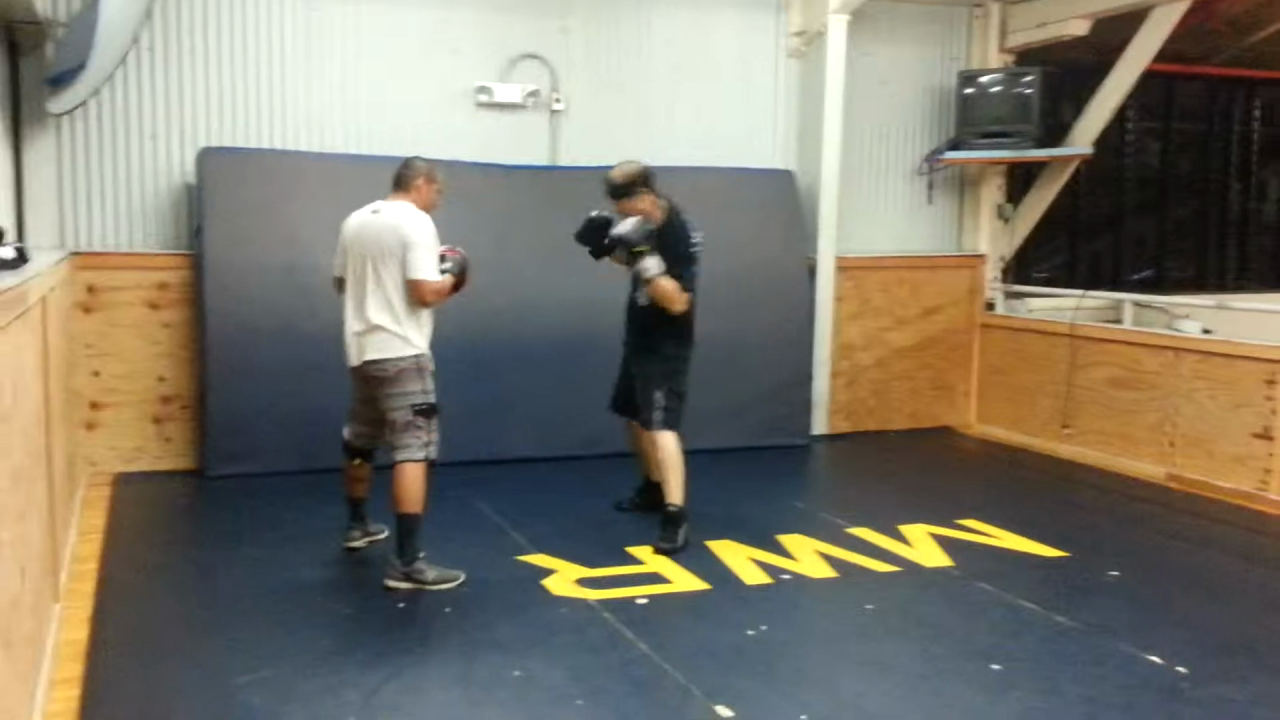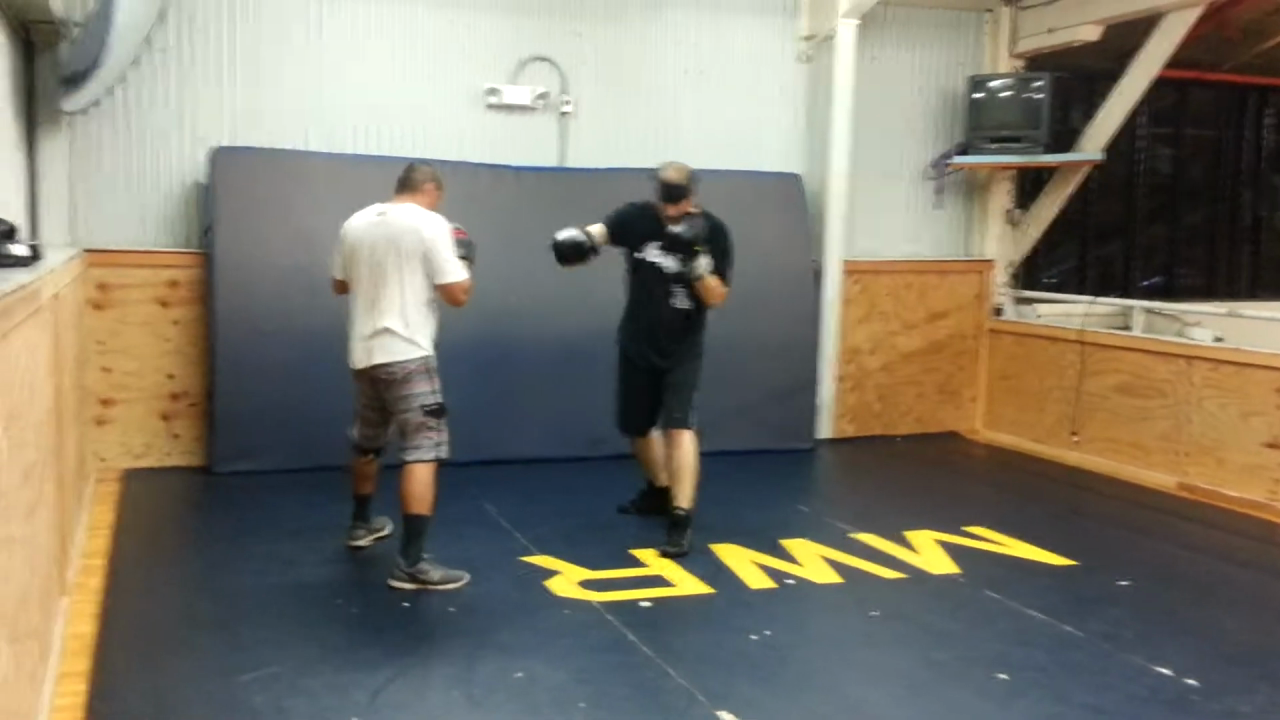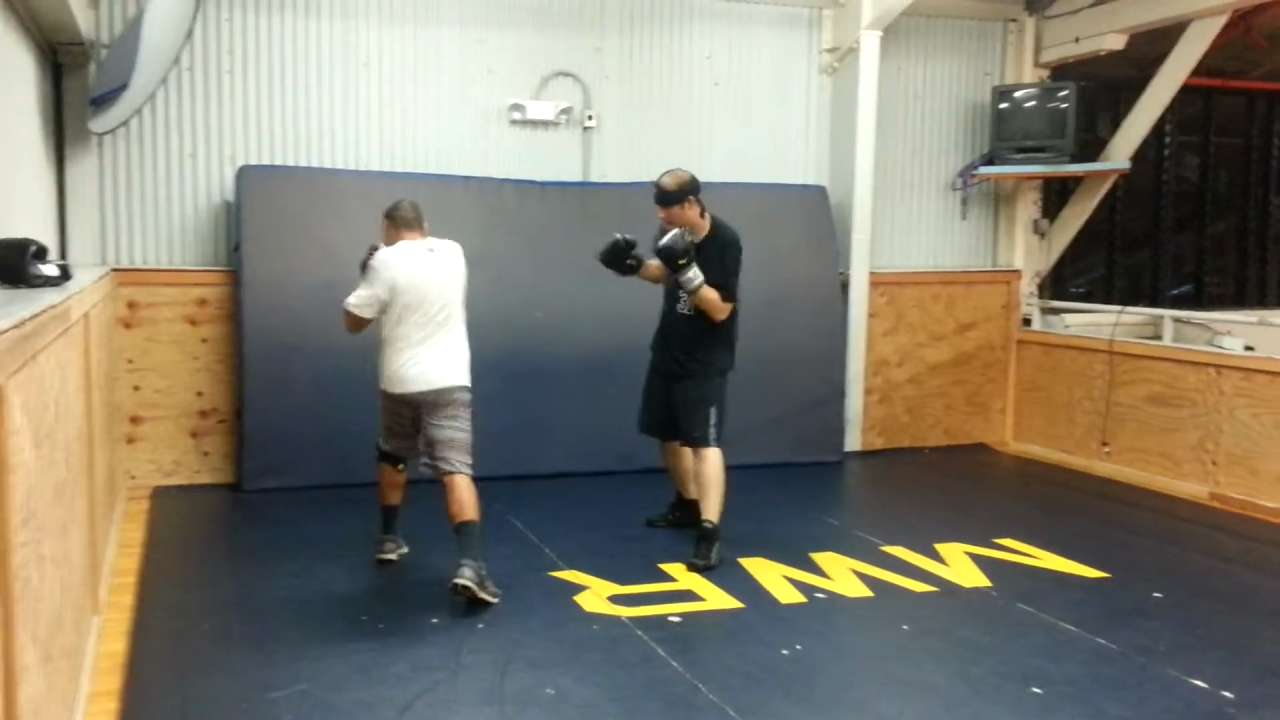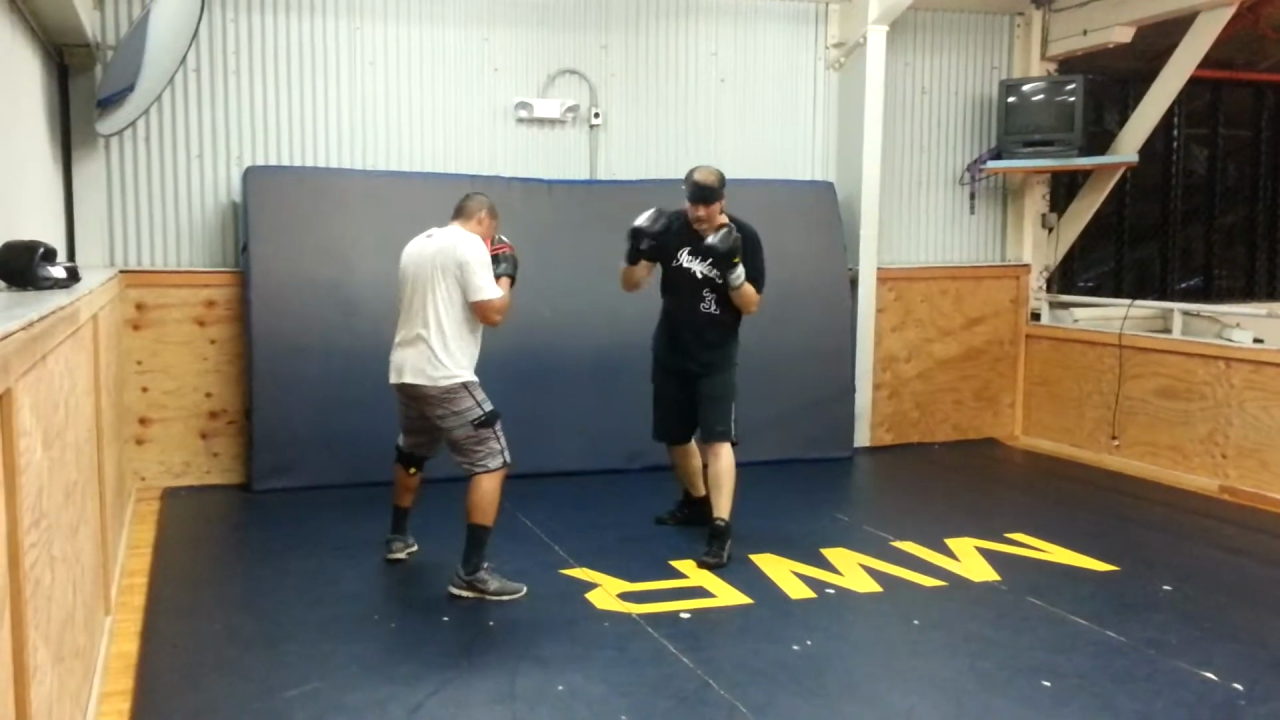
dt=0.7s
person 1, frame 1
left shoulder: (356, 220)
right shoulder: (415, 222)
left elbow: (342, 282)
right elbow: (425, 294)
right wrist: (451, 274)
left hip: (362, 351)
right hip: (400, 355)
left knee: (360, 442)
right knee: (413, 451)
left ankle: (357, 525)
right ankle: (406, 562)
person 1, frame 2
left shoulder: (355, 224)
right shoulder: (429, 225)
left elbow: (340, 283)
right elbow: (458, 295)
right wrist: (463, 258)
left hip: (366, 354)
right hip: (407, 356)
left knee: (368, 442)
right knee: (421, 452)
left ankle: (362, 523)
right ankle: (411, 563)
person 1, frame 3
left shoulder: (386, 260)
right shoulder: (452, 252)
left elbow: (354, 322)
left hip: (401, 382)
right hip: (451, 381)
left knee: (393, 455)
right knee: (456, 471)
left ankle: (389, 538)
right ankle: (471, 564)
person 1, frame 4
left shoulder: (415, 246)
right shoulder: (469, 246)
right elbow: (492, 315)
right wrist: (506, 276)
left hip: (405, 372)
right hip: (445, 378)
left knee: (411, 455)
right knee: (491, 464)
left ankle: (398, 538)
right ankle: (471, 573)
person 2, frame 1
left shoulder: (676, 232)
right shoulder: (641, 216)
left elbow: (677, 303)
right elbow: (619, 257)
left wrist: (643, 256)
right wrist: (603, 241)
left hip: (665, 346)
right hip: (640, 338)
left knee: (659, 425)
right knee: (634, 416)
left ankle: (675, 516)
right ankle: (654, 487)
person 2, frame 2
left shoulder: (713, 231)
right shoulder: (637, 217)
left elbow: (717, 299)
right elbow: (597, 234)
left wrist: (697, 257)
right wrist: (577, 239)
left hip: (682, 349)
right hip: (637, 344)
left knee: (679, 428)
right knee: (637, 427)
left ankle: (682, 518)
right ankle: (659, 492)
person 2, frame 3
left shoulder: (725, 241)
right shoulder: (671, 230)
left elbow: (720, 311)
left wrist: (688, 269)
right wrist: (628, 260)
left hip: (705, 360)
right hip: (667, 351)
left knee: (704, 442)
right knee: (667, 434)
left ankle: (709, 533)
right ankle: (688, 505)
person 2, frame 4
left shoulder: (744, 237)
right shoulder: (668, 227)
left elbow: (751, 305)
right elbow: (631, 285)
left wrist: (731, 264)
right wrist: (636, 249)
left hip: (715, 357)
right hip: (670, 354)
left knee: (716, 439)
right knee: (673, 437)
left ankle: (721, 530)
right ankle: (697, 502)
